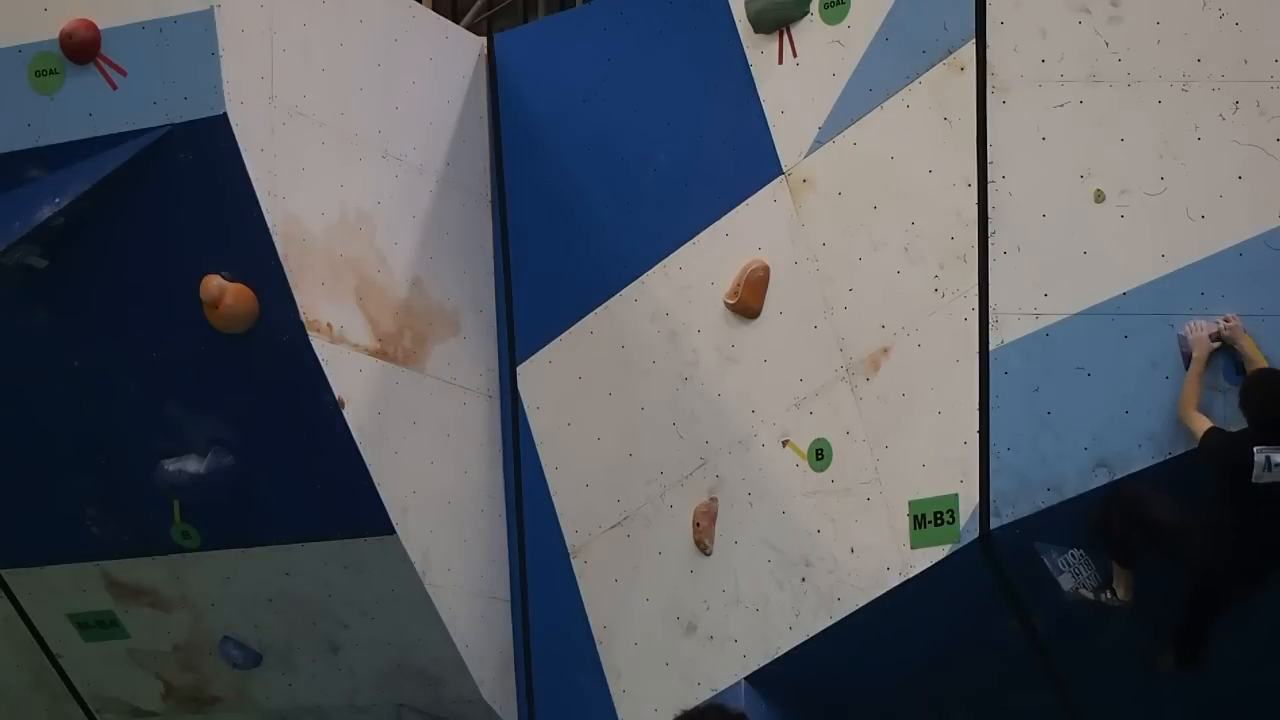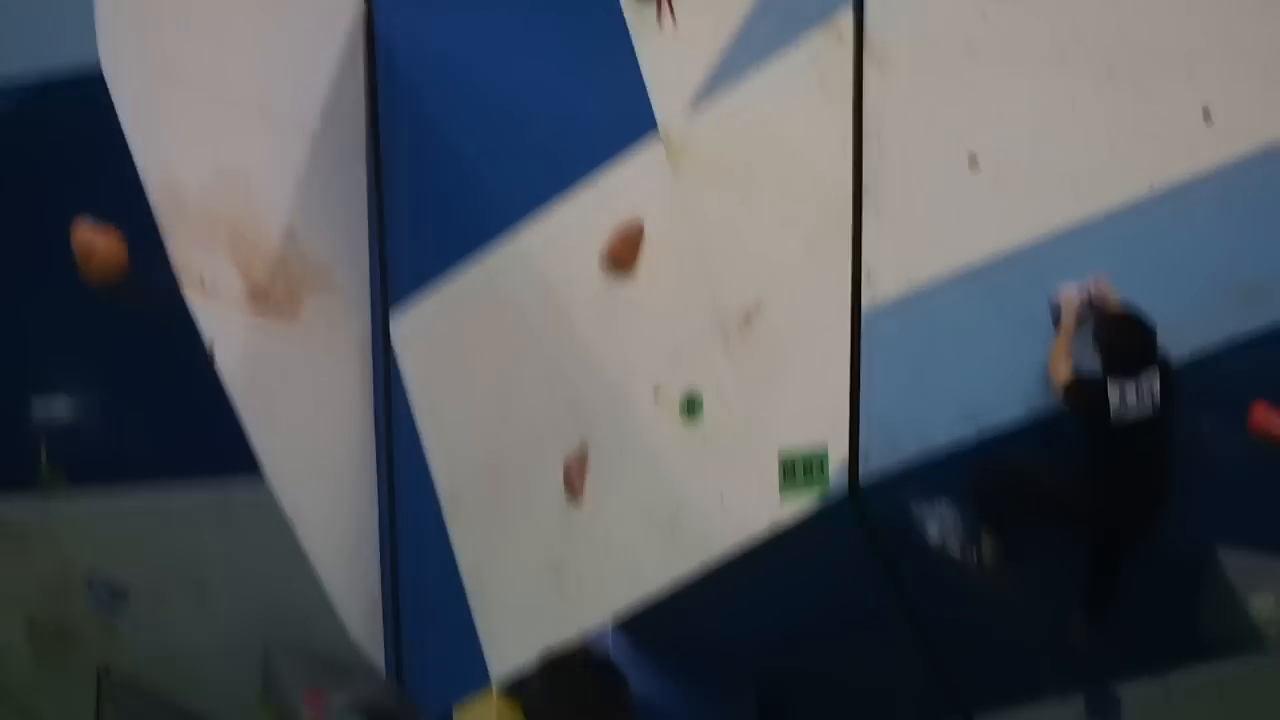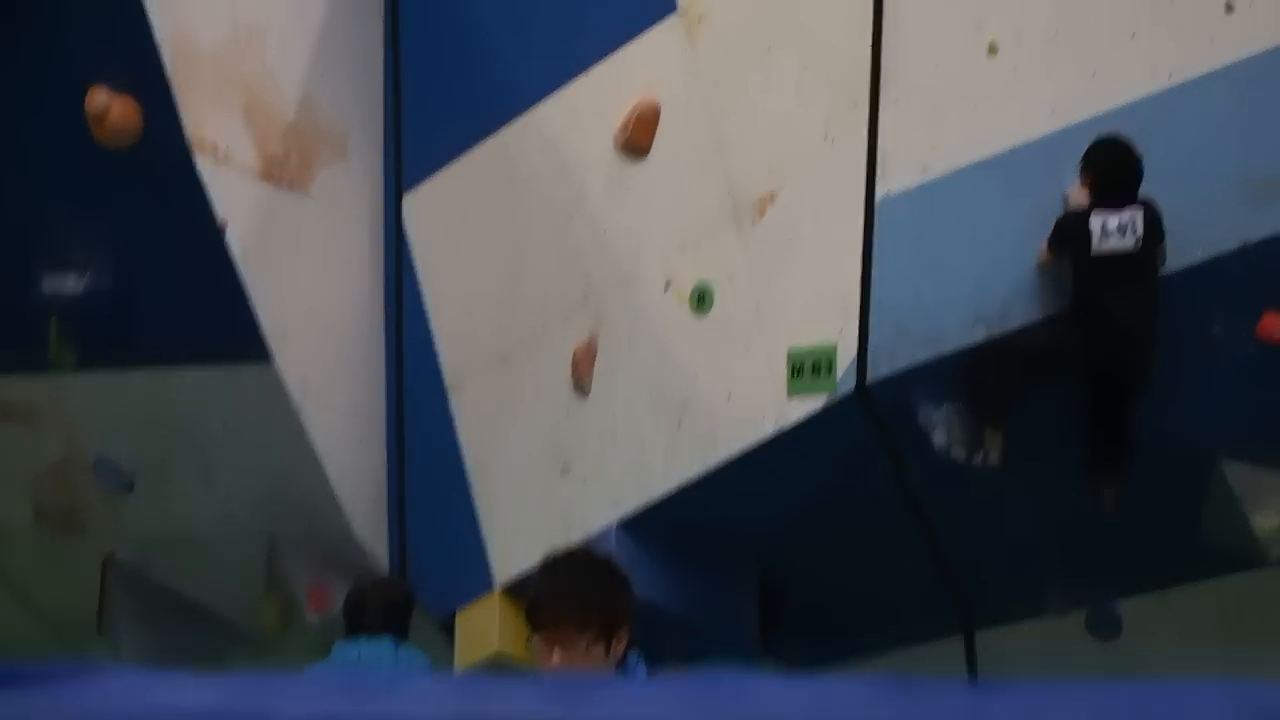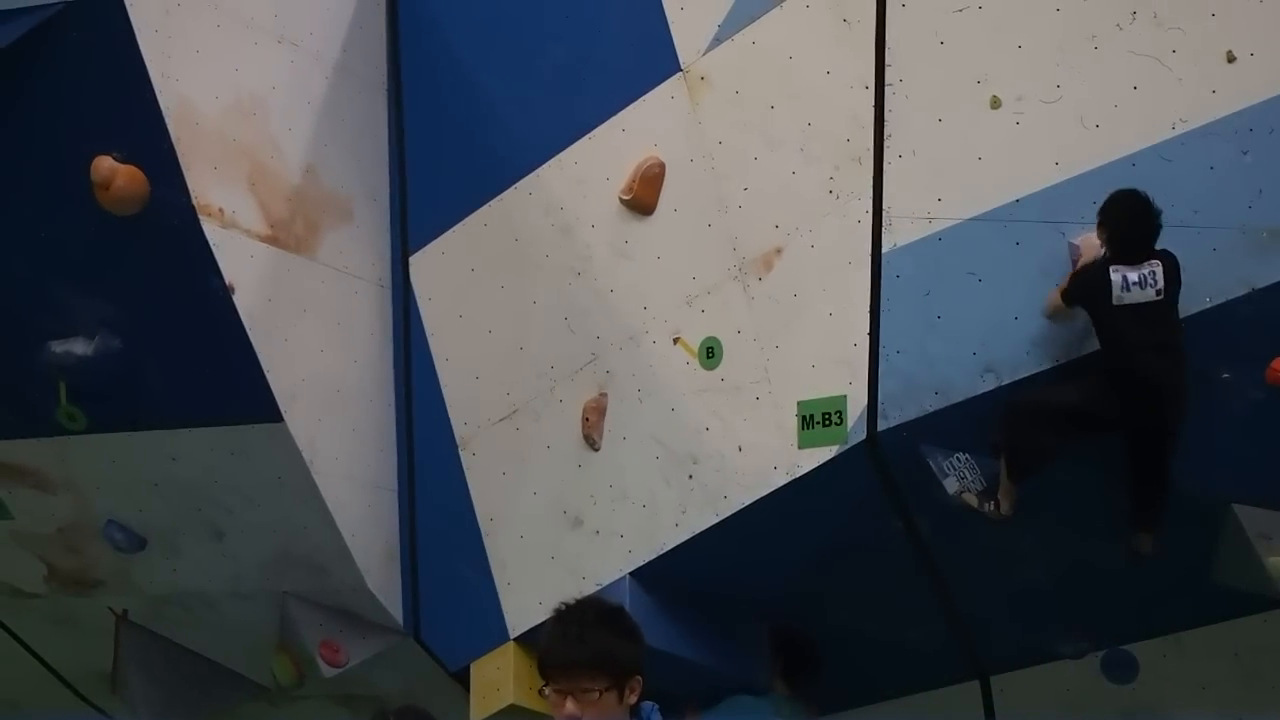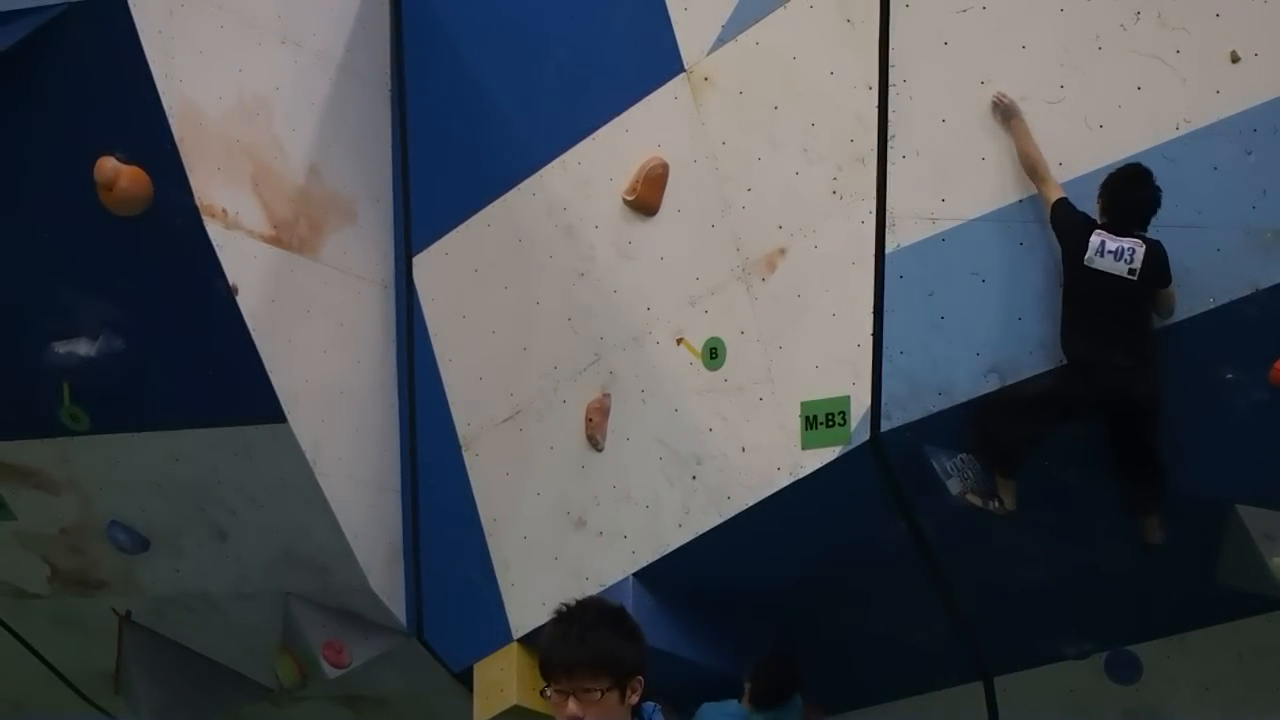
dt=0.7s
person 1, frame 1
left shoulder: (1232, 450)
left elbow: (1187, 411)
left wrist: (1200, 355)
right wrist: (1242, 342)
left hip: (1214, 551)
left knee: (1123, 504)
right knee: (1210, 597)
left ankle: (1122, 590)
right ankle: (1180, 657)
person 1, frame 2
left shoulder: (1094, 391)
right shoulder: (1161, 375)
left elbow: (1058, 372)
right elbow: (1136, 338)
left wrist: (1070, 320)
right wrist: (1115, 309)
left hip: (1100, 497)
right hip: (1145, 502)
left knee: (1000, 487)
right knee: (1109, 555)
left ankle: (990, 553)
right ankle: (1091, 619)
person 1, frame 3
left shoulder: (1075, 223)
right shoulder: (1148, 215)
left elbow: (1045, 262)
right elbow: (1158, 261)
left hip: (1084, 336)
right hip: (1136, 345)
left knee: (991, 360)
right knee: (1113, 412)
left ankle: (990, 445)
right ankle: (1107, 488)
person 1, frame 4
left shoulder: (1095, 276)
right shoulder: (1168, 264)
left elbow: (1053, 308)
left wrist: (1083, 264)
left hip: (1115, 393)
right hip: (1166, 398)
left knee: (1024, 413)
right knee: (1151, 467)
left ankle: (1003, 502)
right ankle: (1144, 534)
person 1, frame 5
left shoulder: (1078, 234)
right shoulder: (1153, 254)
left elbow: (1039, 174)
right elbow: (1166, 310)
left wrist: (1016, 121)
left hip: (1084, 376)
right hip: (1137, 381)
left knee: (1000, 413)
right knee: (1139, 454)
left ankle: (1006, 499)
right ankle: (1152, 527)
